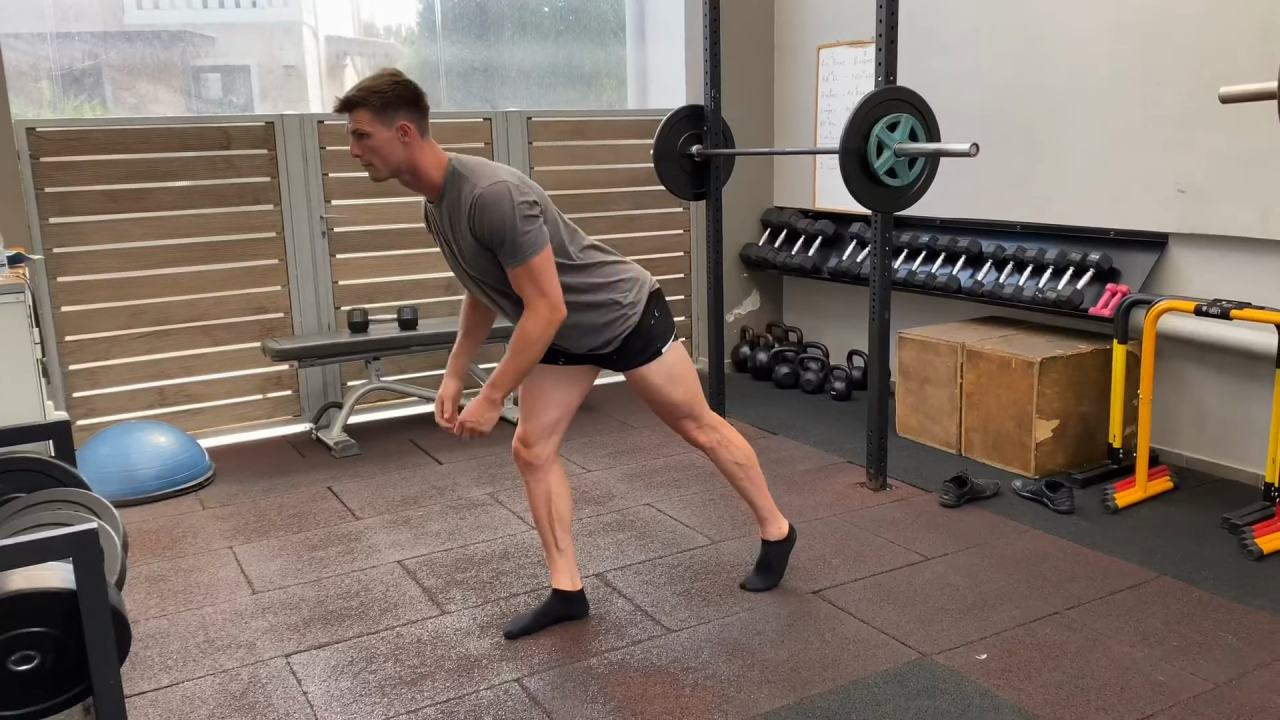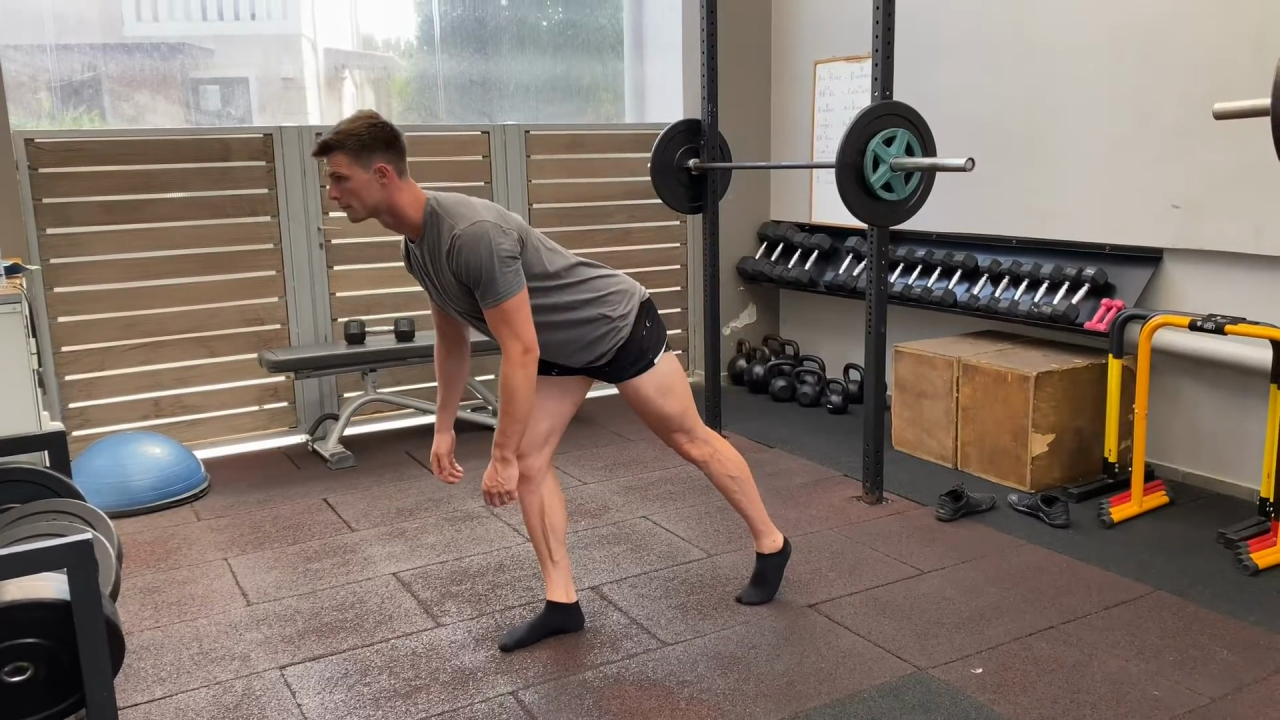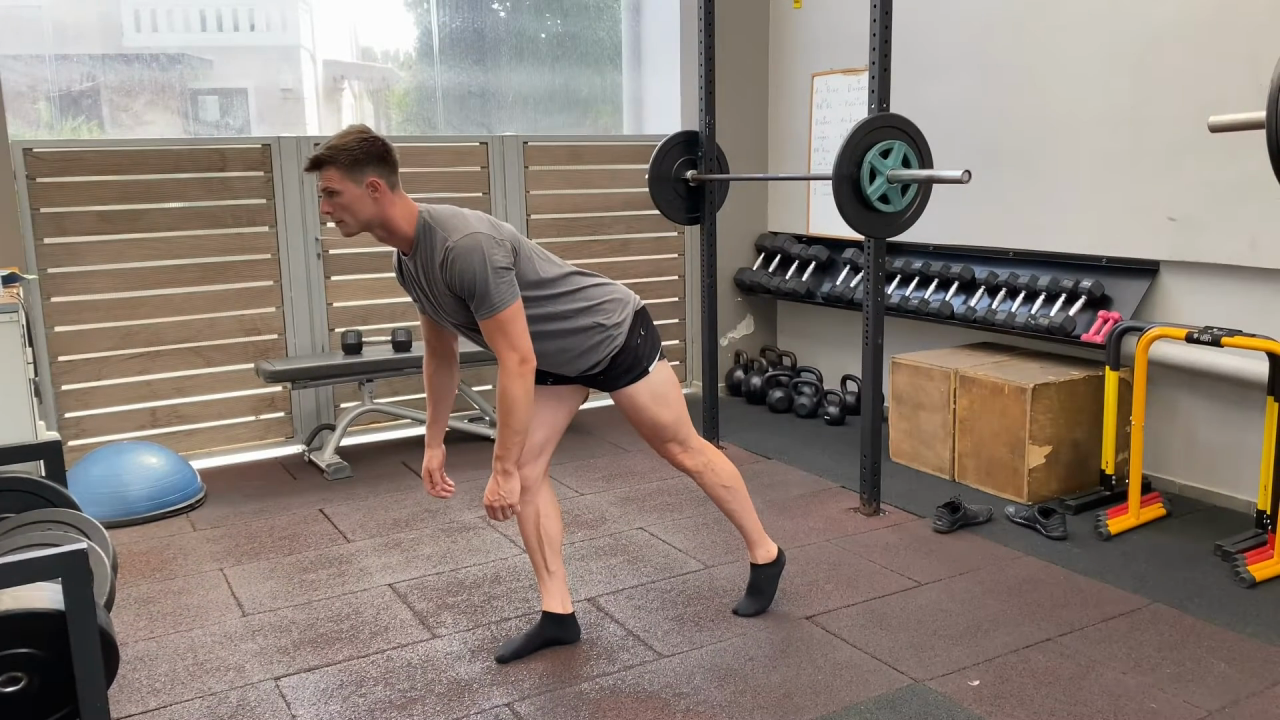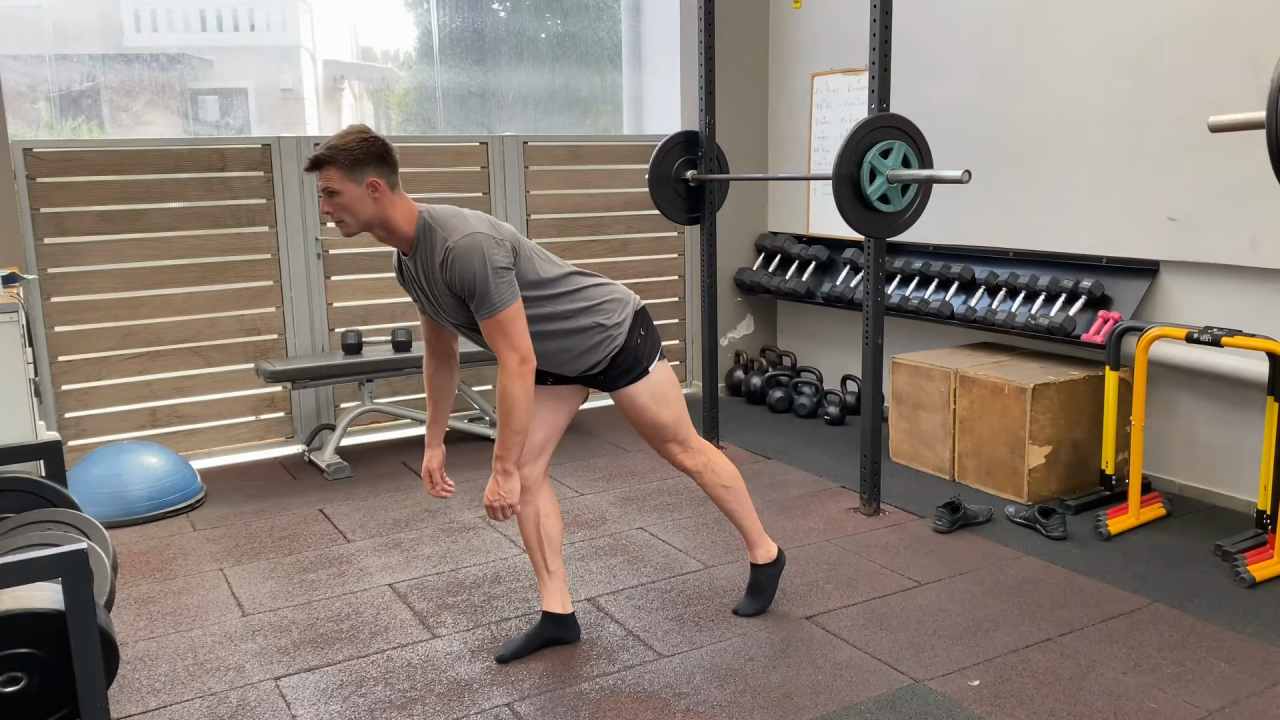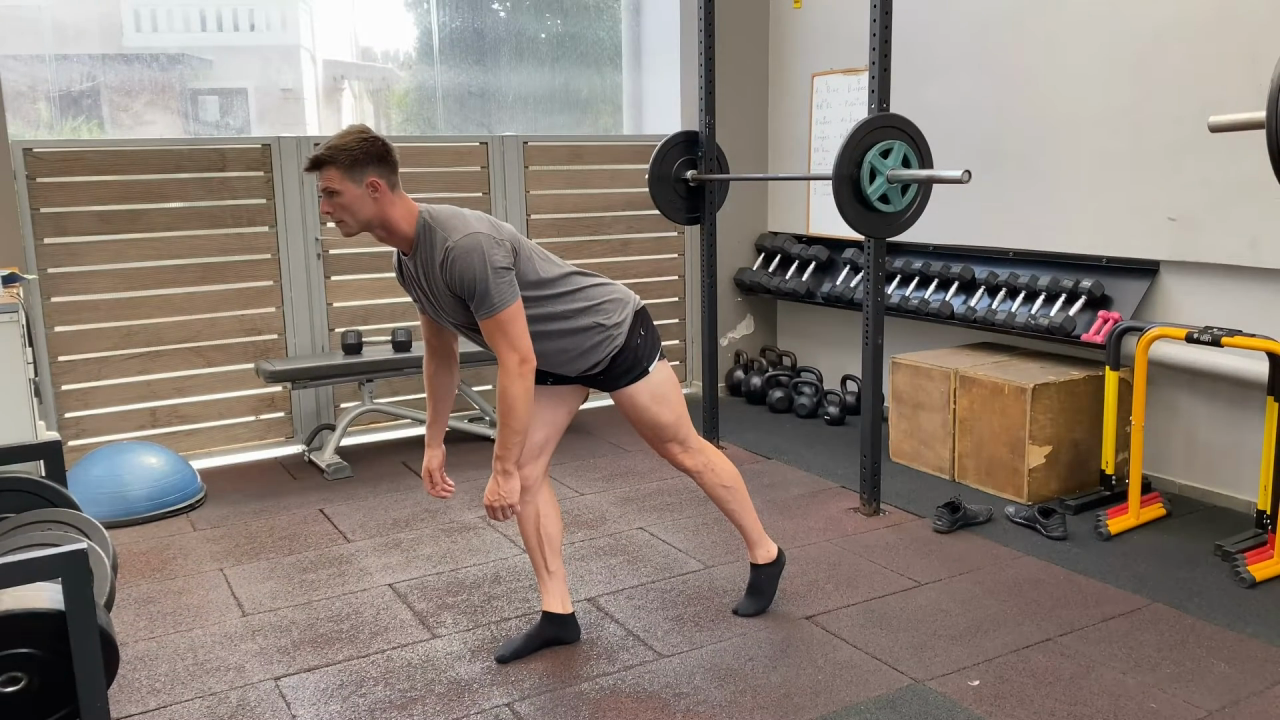
dt=1s
person 1, frame 1
left shoulder: (495, 196)
right shoulder: (435, 205)
left elbow: (547, 309)
right elbow: (484, 291)
left wrist: (490, 400)
right wrist: (453, 375)
left hip: (625, 314)
right hip: (567, 334)
left knee: (699, 427)
right knee: (532, 449)
left ankle: (776, 531)
right ankle: (566, 590)
person 1, frame 2
left shoulder: (474, 235)
right shoulder: (415, 245)
left elbow: (521, 352)
right elbow: (452, 337)
left wrist: (500, 458)
right wrist: (444, 426)
left hip: (619, 326)
right hip: (561, 345)
left knee: (691, 440)
right knee: (530, 462)
left ankle: (771, 545)
right ankle: (561, 603)
person 1, frame 3
left shoulder: (467, 246)
right shoulder: (406, 258)
left elbow: (517, 363)
right elbow: (440, 353)
left wrist: (501, 471)
right wrist: (434, 442)
left hip: (613, 334)
right hip: (555, 356)
left knee: (684, 450)
right knee: (527, 472)
left ankle: (764, 554)
right ankle: (558, 614)
person 1, frame 4
left shoulder: (467, 246)
right shoulder: (406, 259)
left elbow: (517, 362)
right elbow: (441, 353)
left wrist: (501, 471)
right wrist: (434, 442)
left hip: (614, 334)
right hip: (556, 356)
left knee: (684, 450)
right knee: (527, 473)
left ankle: (764, 554)
right ankle: (558, 615)
person 1, frame 5
left shoulder: (467, 247)
right shoulder: (406, 258)
left elbow: (517, 362)
right elbow: (440, 352)
left wrist: (500, 471)
right wrist: (434, 442)
left hip: (613, 334)
right hip: (555, 356)
left knee: (684, 449)
right knee: (527, 473)
left ankle: (765, 554)
right ankle: (558, 615)
